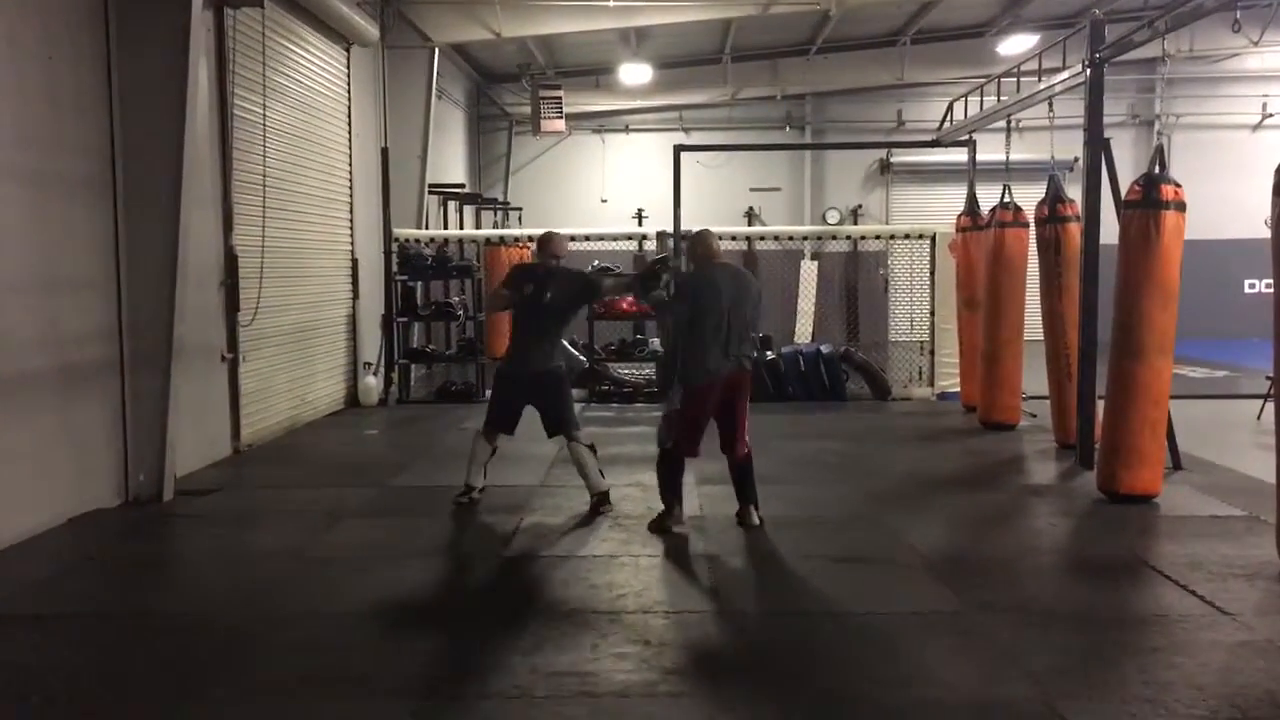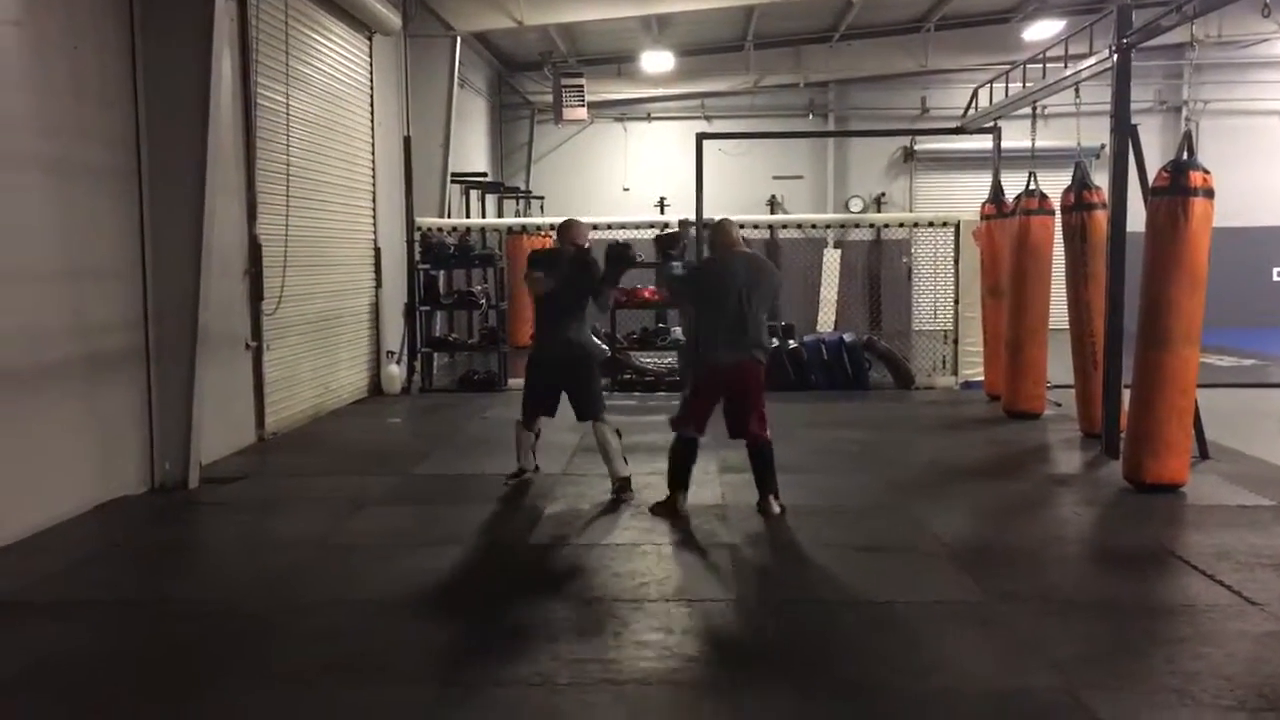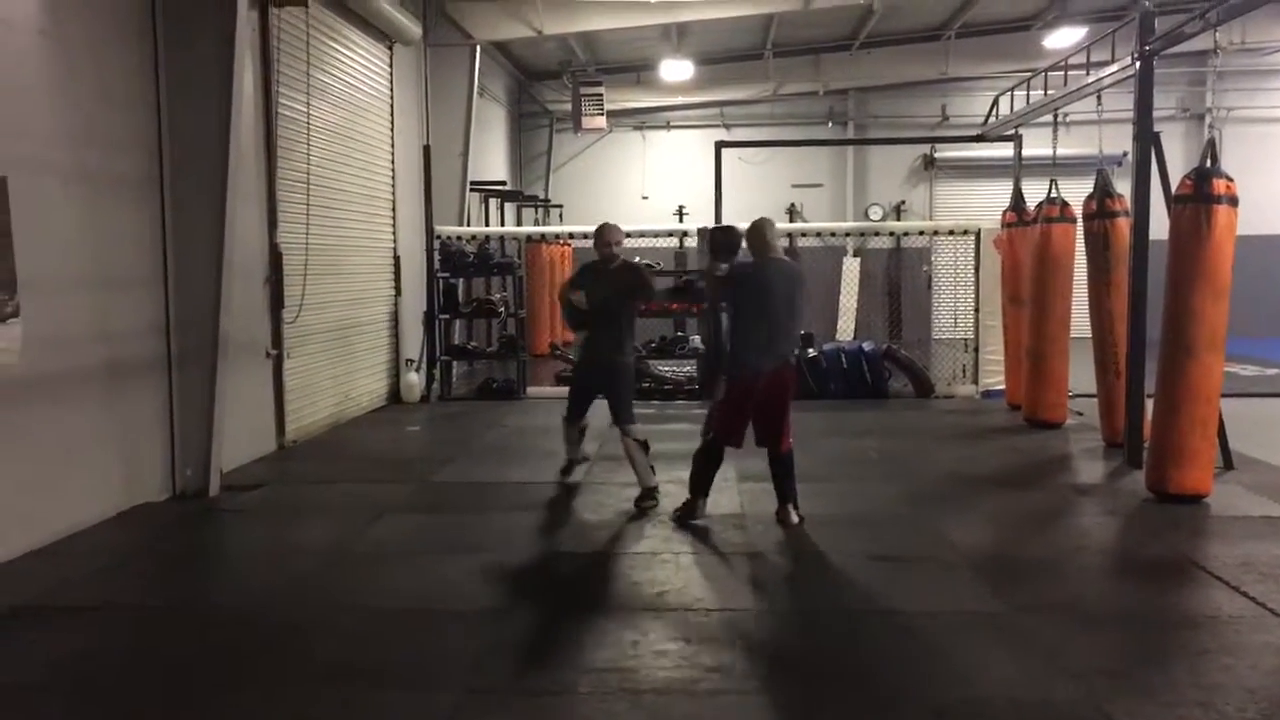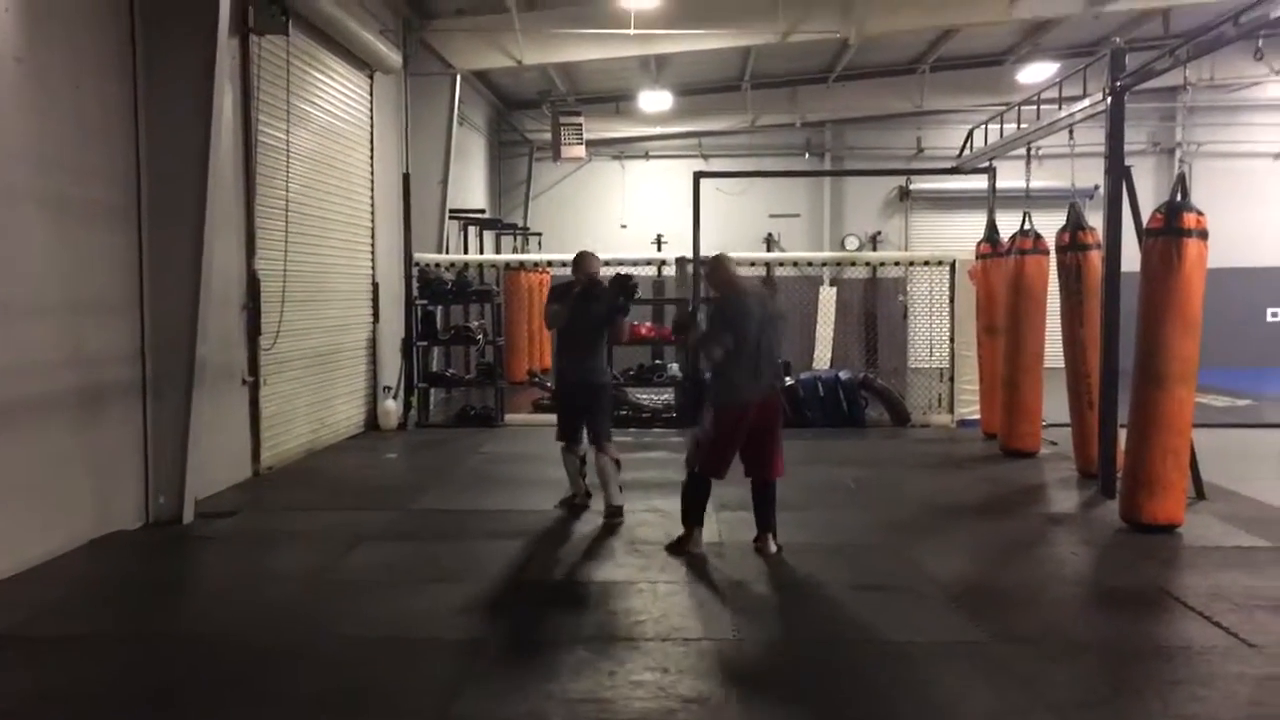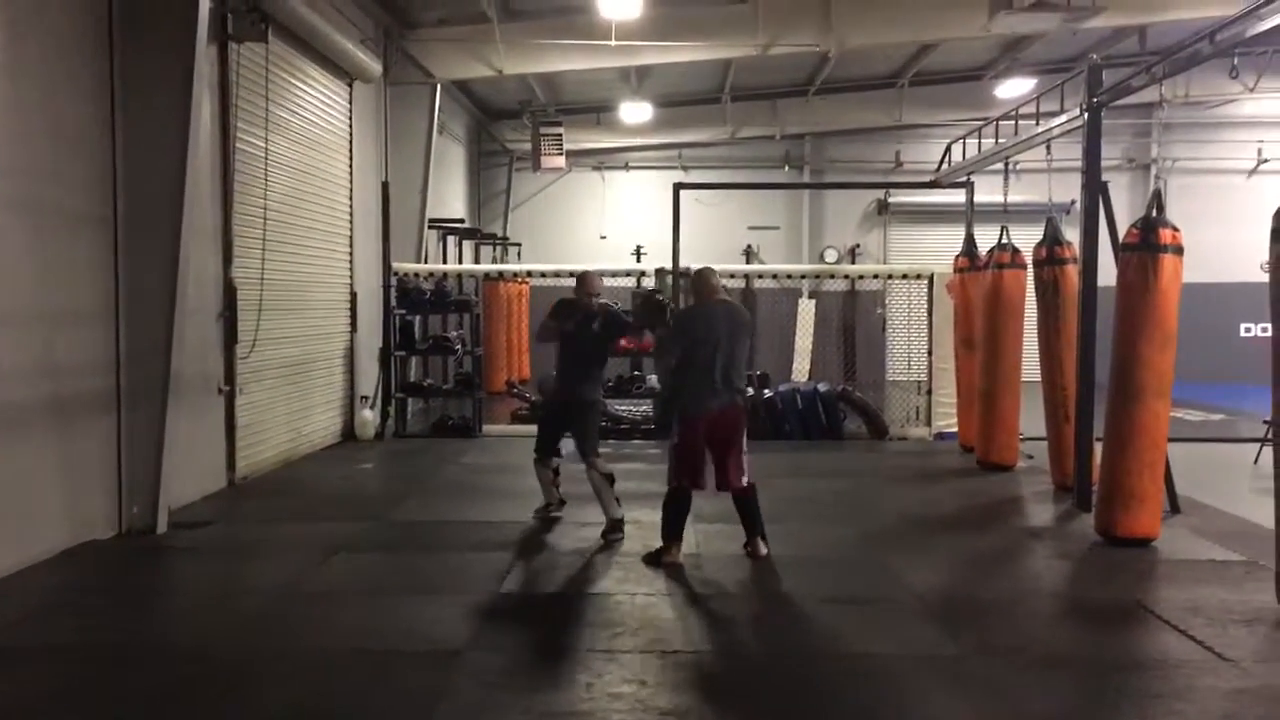
dt=0.5s
person 1, frame 1
left shoulder: (693, 281)
right shoulder: (748, 280)
left elbow: (671, 318)
left wrist: (659, 302)
left hip: (700, 372)
right hip: (738, 370)
left knee: (674, 443)
right knee: (738, 445)
left ankle: (672, 509)
right ankle: (750, 510)
person 1, frame 2
left shoulder: (709, 268)
right shoulder: (769, 270)
left elbow: (678, 293)
left wrist: (670, 264)
left hip: (711, 360)
right hip: (751, 359)
left knee: (687, 430)
right knee: (757, 432)
left ankle: (677, 497)
right ankle: (770, 498)
person 1, frame 3
left shoulder: (748, 272)
right shoulder: (795, 273)
left elbow: (719, 291)
left hip: (745, 366)
right hip: (781, 366)
left knee: (716, 436)
right knee: (780, 440)
left ankle: (697, 501)
right ankle: (788, 508)
person 1, frame 4
left shoulder: (726, 304)
right shoulder: (767, 300)
left elbow: (714, 353)
left wrist: (693, 339)
left hip: (731, 397)
right hip: (767, 394)
left knee: (701, 466)
right knee: (763, 470)
left ankle: (693, 534)
right ankle: (767, 536)
person 1, frame 5
left shoulder: (689, 317)
right shoulder: (742, 316)
left elbow: (668, 359)
left wrist: (661, 338)
left hip: (694, 407)
right hip: (731, 406)
left knee: (681, 480)
right knee: (738, 477)
left ankle: (671, 547)
right ankle: (757, 541)
person 2, frame 1
left shoulder: (573, 279)
right shoulder: (522, 273)
left elbow: (611, 286)
right elbow: (491, 304)
left wrist: (640, 279)
right wrist: (519, 298)
left hip: (549, 368)
right hip: (515, 366)
left knee: (572, 434)
right knee: (491, 429)
left ankle: (600, 492)
right ankle: (473, 485)
person 2, frame 2
left shoulder: (589, 265)
right shoulder: (540, 259)
left elbow: (604, 303)
right elbow: (535, 289)
left wrist: (614, 273)
right wrist: (568, 271)
left hip: (579, 350)
right hip: (545, 351)
left knee: (597, 416)
right knee: (529, 415)
left ankle: (621, 478)
right ankle: (527, 465)
person 2, frame 3
left shoulder: (632, 272)
right shoulder: (589, 270)
left elbow: (656, 296)
right elbow: (566, 292)
right wrist: (574, 308)
left hip: (619, 358)
right hip: (590, 354)
left knee: (626, 425)
right knee: (573, 414)
left ankle: (650, 486)
right ankle: (573, 456)
person 2, frame 4
left shoulder: (605, 295)
right shoulder: (561, 292)
left elbow: (618, 336)
right elbow: (550, 321)
left wrist: (620, 310)
right wrist: (578, 300)
left hip: (597, 379)
right hip: (567, 379)
left knee: (602, 443)
right knee: (570, 441)
left ankle: (614, 504)
right ankle: (580, 493)
person 2, frame 5
left shoulder: (607, 315)
right shoulder: (564, 308)
left elbow: (634, 332)
right elbow: (541, 335)
right wrist: (571, 327)
left hip: (587, 396)
right hip: (559, 392)
left knee: (591, 457)
right knee: (543, 454)
left ankle: (615, 518)
right ankle: (553, 500)
